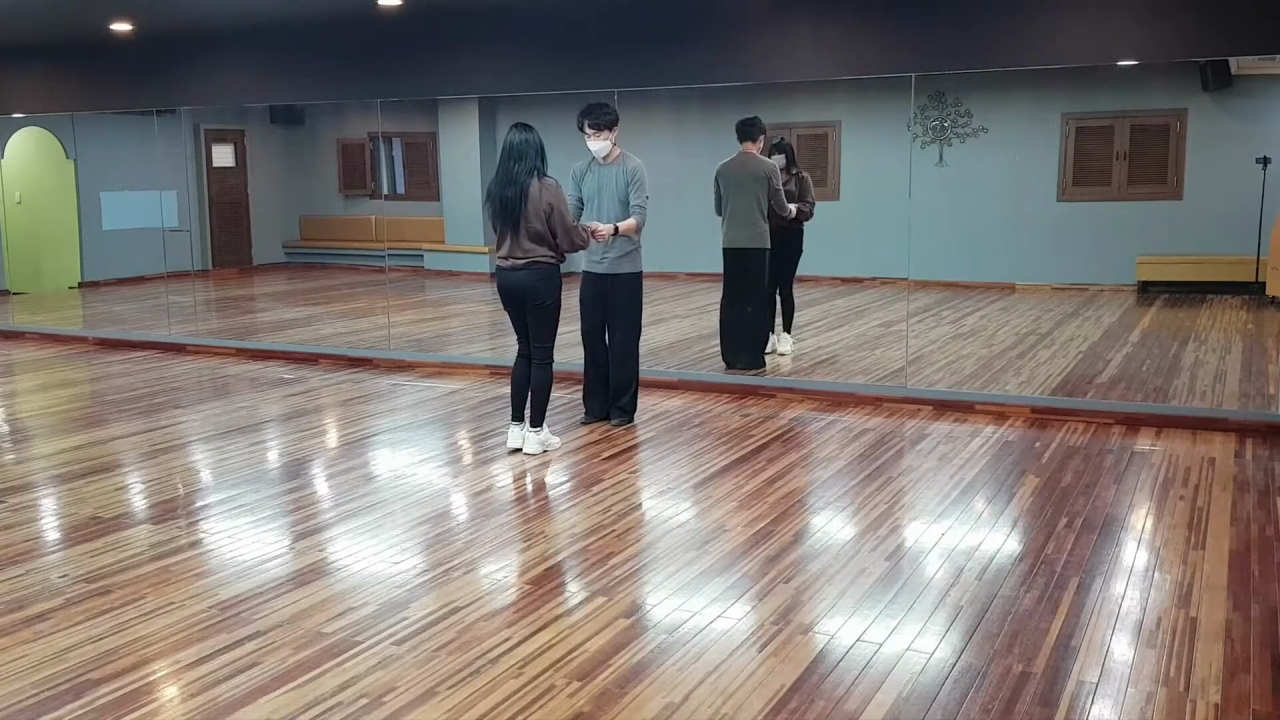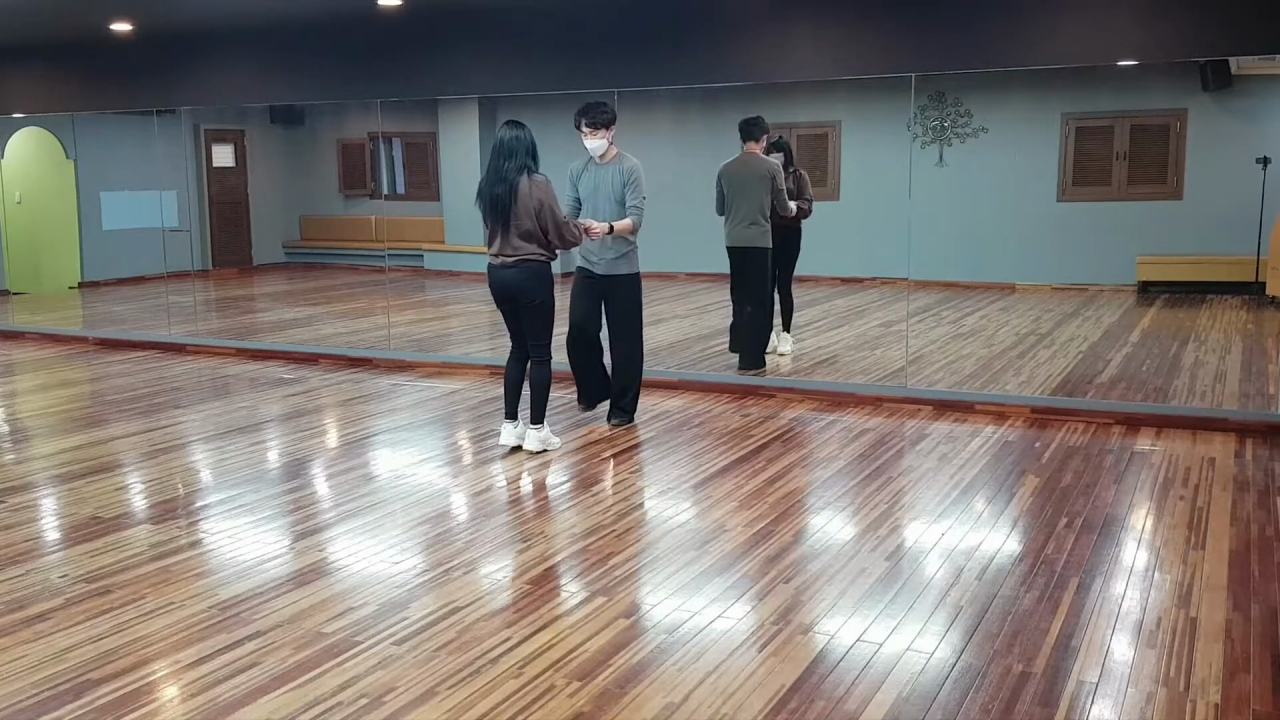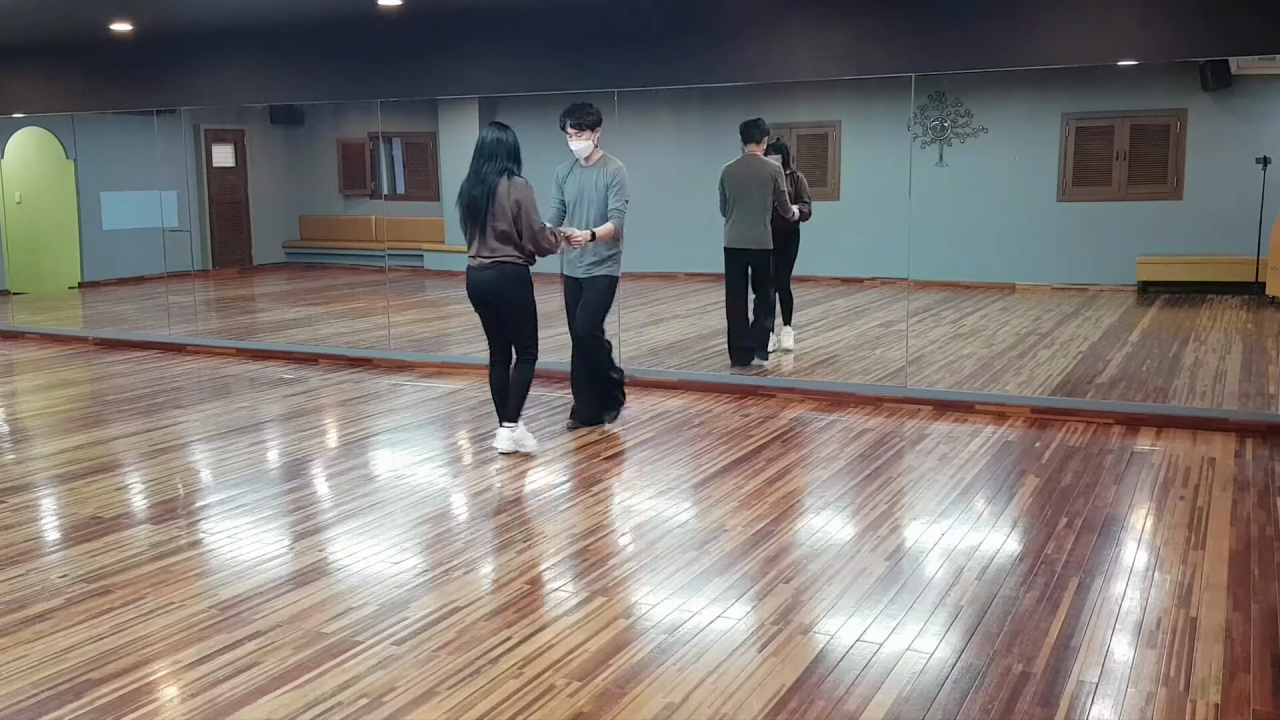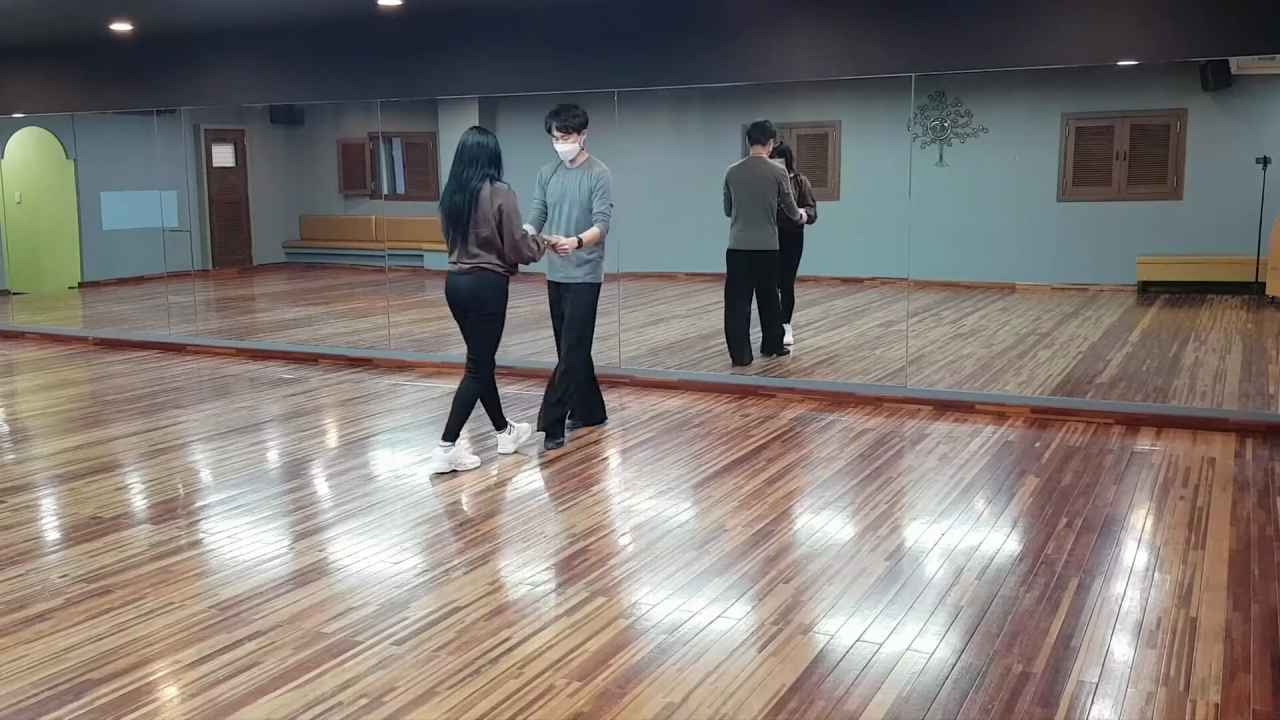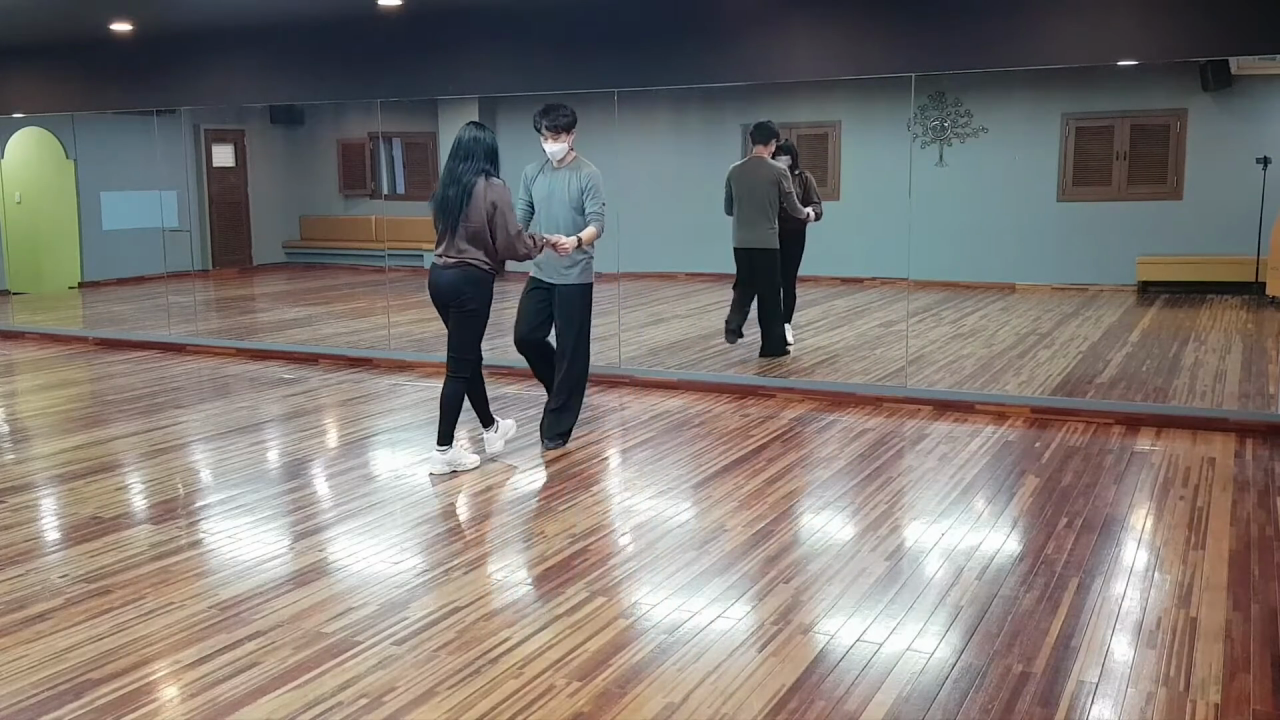
dt=0.3s
person 1, frame 1
left shoulder: (496, 189)
right shoulder: (546, 188)
right elbow: (568, 238)
right wrist: (587, 233)
left hip: (506, 275)
right hip: (539, 276)
left knee: (524, 350)
right knee: (541, 355)
left ankle: (516, 426)
right ankle: (535, 432)
person 1, frame 2
left shoulder: (488, 186)
right shoulder: (536, 184)
right elbow: (561, 233)
right wrist: (580, 229)
left hip: (498, 273)
right hip: (531, 274)
left knee: (518, 347)
right knee: (540, 353)
left ankle: (510, 425)
right ankle: (536, 431)
person 1, frame 3
left shoulder: (470, 188)
right shoulder: (516, 187)
right elbow: (536, 241)
right wrist: (557, 237)
left hip: (476, 276)
right hip: (509, 277)
left knee: (500, 354)
right knee: (526, 353)
left ankle: (506, 429)
right ankle: (511, 427)
person 1, frame 4
left shoulder: (451, 194)
right shoulder: (498, 193)
right elbow: (517, 248)
right wrist: (540, 243)
left hip: (456, 282)
right hip: (486, 285)
left knee: (481, 362)
right knee: (478, 369)
left ankle: (504, 431)
right ankle: (446, 447)
person 1, frame 5
left shoulder: (446, 187)
right shoulder: (492, 188)
right elbow: (512, 244)
right wrist: (541, 242)
left hip: (440, 276)
right hip: (470, 281)
left knee: (468, 356)
right knee: (460, 364)
left ankle: (491, 428)
right ankle: (443, 451)
person 2, frame 1
left shoulder: (632, 168)
right shoulder: (580, 171)
left elbow: (639, 218)
right elbow: (571, 213)
left wrist: (612, 229)
left hip: (625, 268)
right hip: (592, 268)
left knee: (623, 339)
right knee: (592, 338)
left ankle: (622, 407)
right ankle: (596, 404)
person 2, frame 2
left shoulder: (629, 168)
right shoulder: (577, 170)
left elbow: (635, 219)
right elbow: (569, 213)
left wrist: (607, 228)
left hip: (622, 268)
right hip: (587, 265)
left knee: (624, 340)
right knee: (579, 329)
left ankle: (623, 407)
right ankle: (594, 389)
person 2, frame 3
left shoulder: (614, 171)
right shoulder: (563, 173)
left elbow: (617, 222)
right elbow: (555, 216)
left wrist: (589, 235)
left hip: (603, 266)
right hip: (572, 269)
left knee: (587, 330)
right knee: (580, 336)
left ankle: (611, 394)
right ankle: (586, 409)
person 2, frame 4
left shoulder: (598, 174)
right shoulder: (547, 174)
left elbow: (602, 225)
right elbow: (537, 218)
left wrist: (575, 241)
left hip: (584, 274)
right hip: (556, 273)
left knee: (572, 349)
right knee: (571, 348)
left ankle: (552, 423)
right ankle: (588, 410)
person 2, frame 5
left shoulder: (588, 174)
right shoulder: (531, 173)
left elbow: (597, 223)
right elbow: (521, 217)
left wrist: (576, 240)
left hip: (575, 277)
right hip: (540, 274)
left knee: (570, 352)
right knee: (525, 337)
left ankle: (557, 425)
right ankle: (559, 384)
person 3, frame 1
left shoulder: (723, 169)
right shoulder: (768, 167)
right elbow: (780, 207)
right wrist: (791, 211)
left hip: (730, 243)
right hip: (756, 242)
left knee: (732, 299)
right knee: (754, 300)
left ankle: (731, 354)
right ankle: (750, 359)
person 3, frame 2
left shoulder: (726, 169)
right shoulder: (771, 167)
left elbow: (719, 209)
right elbow: (783, 207)
right wrist: (792, 208)
left hip: (733, 241)
right hip: (758, 241)
left knee: (739, 293)
right knee: (756, 300)
left ankle: (738, 341)
right ankle: (751, 359)
person 3, frame 3
left shoulder: (728, 170)
right shoulder: (773, 169)
right elbow: (784, 208)
right wrist: (794, 214)
left hip: (733, 243)
right hip: (761, 242)
left knee: (735, 300)
right knee: (764, 297)
left ankle: (740, 354)
right ankle: (757, 348)
person 3, frame 4
left shoulder: (733, 172)
right shoulder: (777, 172)
right elbow: (789, 209)
right wrist: (801, 216)
left hip: (737, 245)
right hip: (766, 244)
left knee: (737, 301)
right knee: (768, 298)
left ankle: (740, 354)
right ankle: (772, 345)
person 3, frame 5
left shoulder: (734, 171)
right shoulder: (778, 171)
left elbow: (728, 209)
right elbow: (793, 207)
right wrist: (808, 214)
left hip: (741, 242)
right hip: (766, 243)
left knee: (744, 287)
right knee: (769, 295)
left ankle: (734, 323)
right ankle: (773, 346)
person 4, frame 1
left shoulder: (801, 178)
left elbow: (808, 208)
left wrist: (793, 208)
left hip: (791, 237)
right hip: (767, 237)
left knee: (785, 288)
right knee: (768, 287)
left ankle: (786, 336)
right ankle: (770, 334)
person 4, frame 2
left shoulder: (798, 176)
left elbow: (807, 205)
left wrist: (793, 207)
left hip: (789, 235)
left knee: (784, 286)
left ankle: (786, 335)
right ankle: (769, 334)
person 4, frame 3
left shoulder: (796, 178)
left elbow: (806, 207)
left wrist: (796, 210)
left hip: (788, 236)
left knee: (782, 283)
left ankle: (787, 330)
right ankle: (770, 333)
person 4, frame 4
left shoulder: (800, 181)
left elbow: (811, 209)
left wrist: (803, 214)
left hip: (792, 238)
left knee: (787, 285)
left ankle: (785, 327)
person 4, frame 5
left shoulder: (804, 178)
left elbow: (816, 205)
left wrist: (811, 212)
left hip: (794, 235)
left knee: (789, 282)
left ankle: (786, 326)
